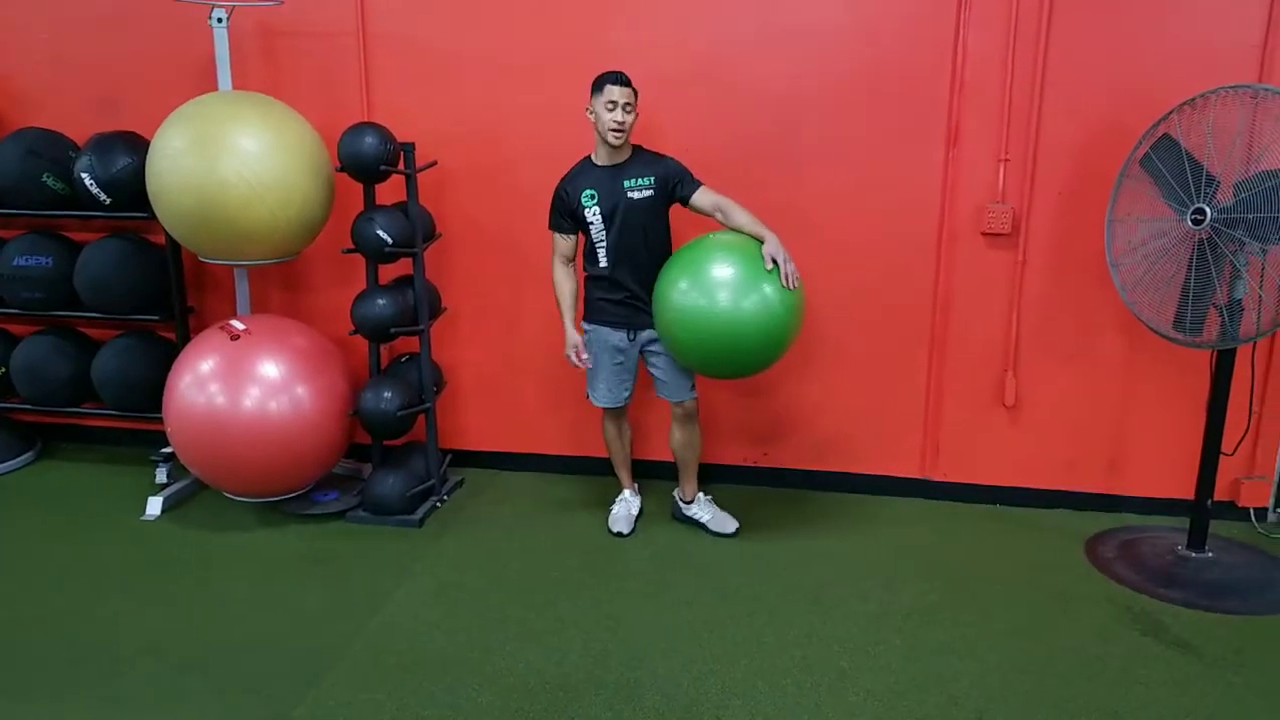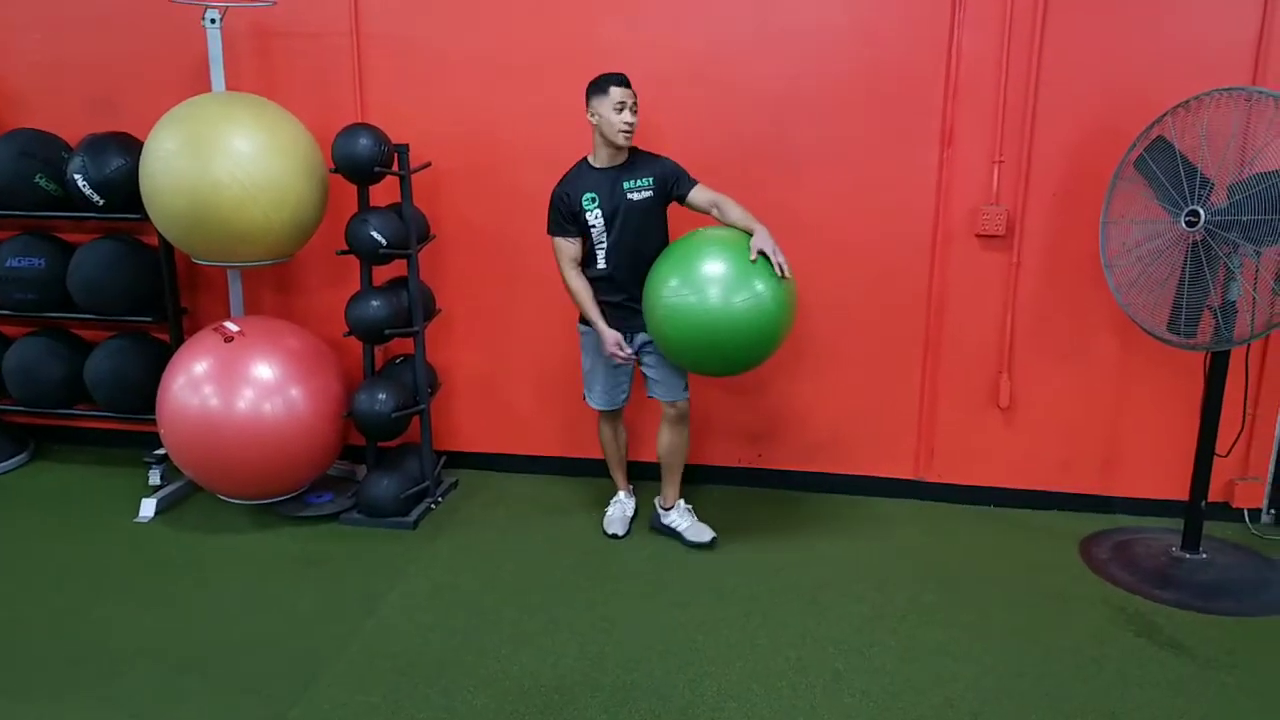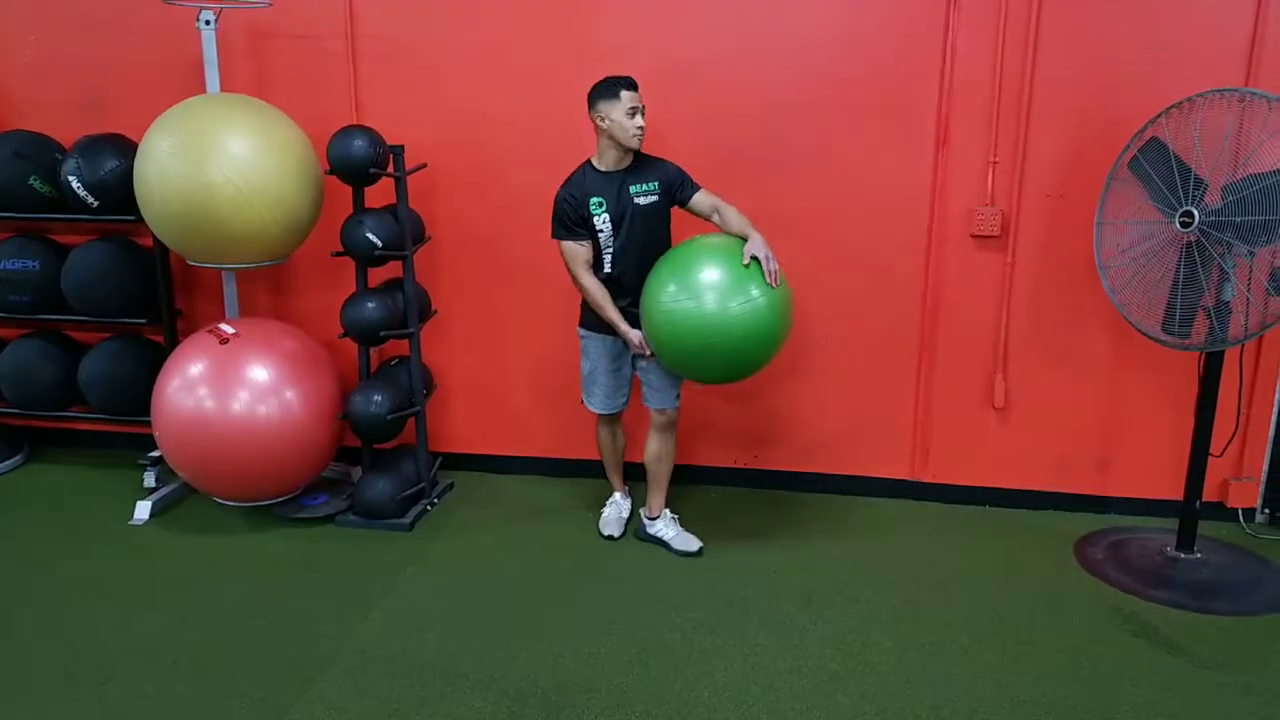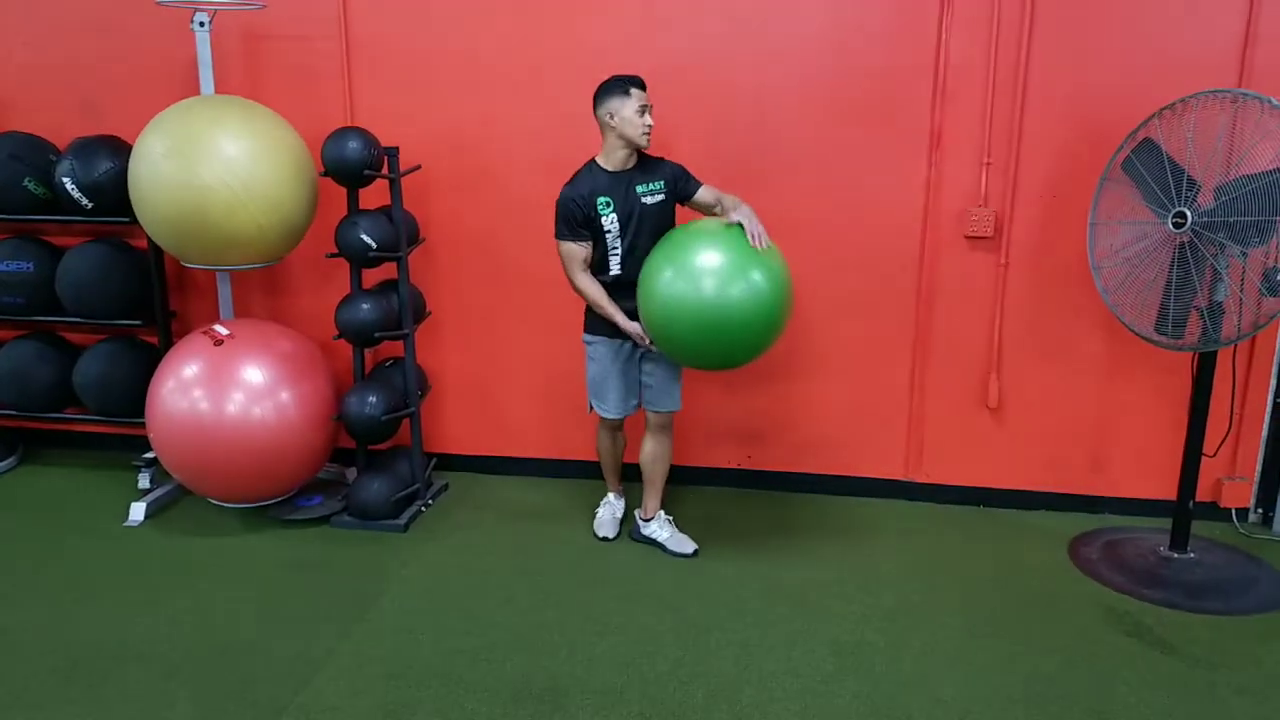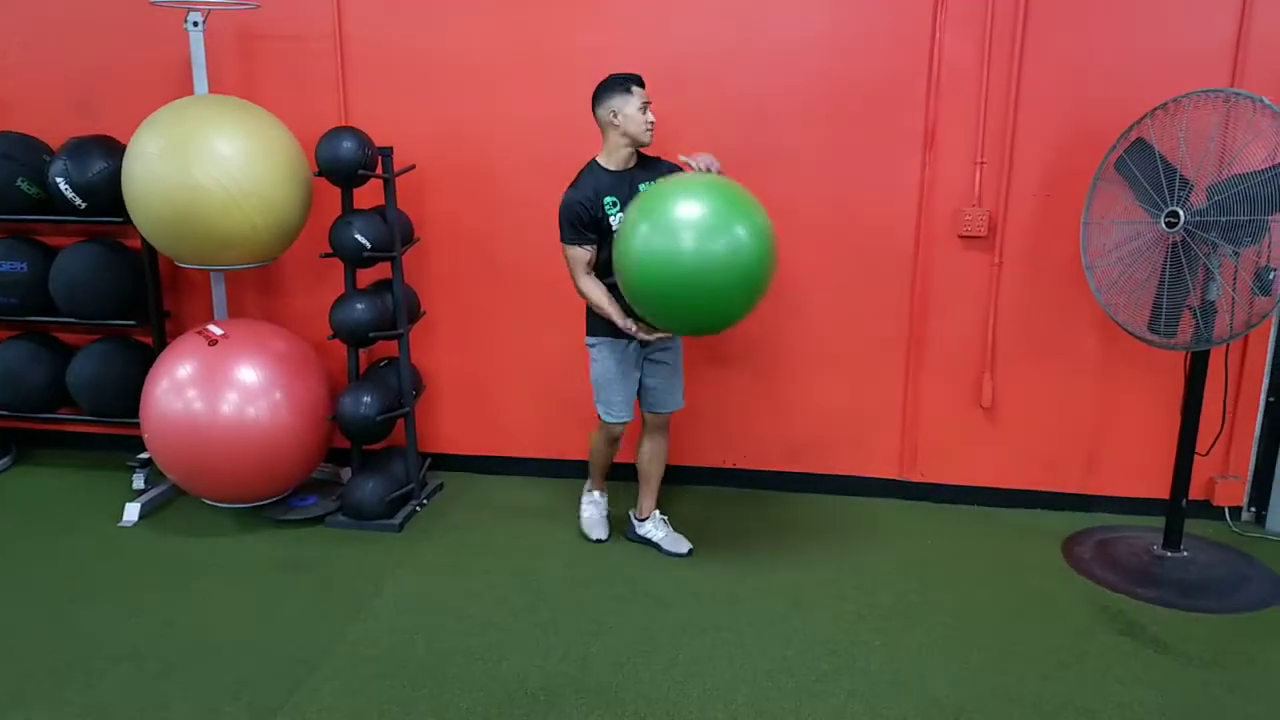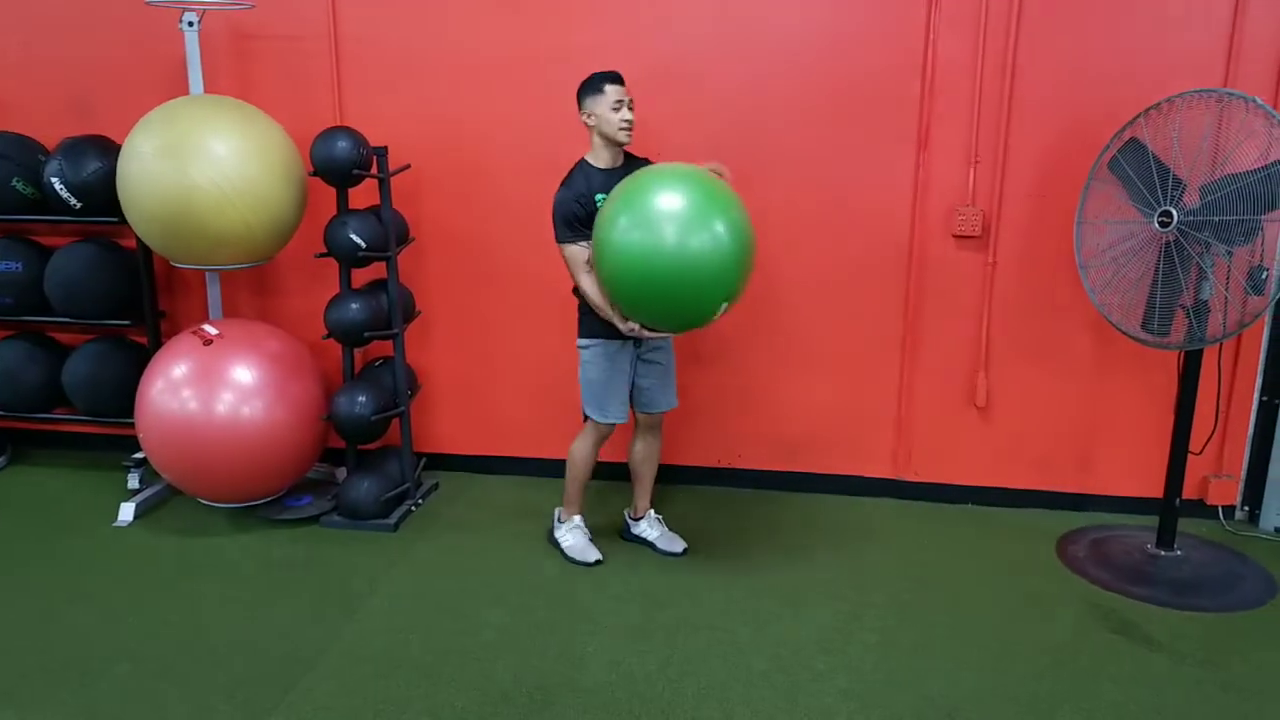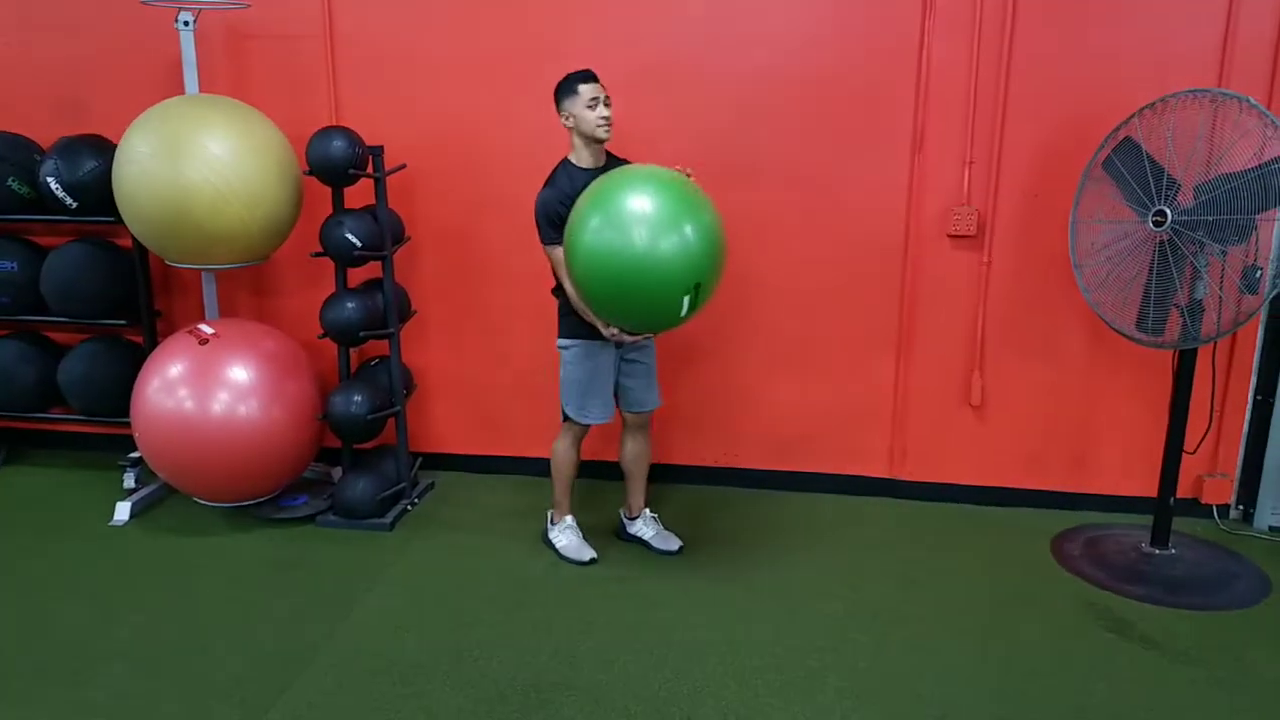
dt=0.2s
person 1, frame 1
left shoulder: (660, 169)
right shoulder: (572, 187)
left elbow: (719, 207)
right elbow: (564, 262)
left wrist: (767, 237)
right wrist: (570, 327)
right hip: (605, 321)
left knee: (685, 406)
right knee: (613, 409)
left ankle: (689, 498)
right ankle: (628, 493)
person 1, frame 2
left shoulder: (657, 170)
right shoulder: (569, 190)
left elbow: (714, 202)
right elbow: (569, 268)
left wrist: (758, 229)
right wrist: (602, 329)
right hip: (604, 321)
left knee: (675, 408)
right knee: (609, 410)
left ankle: (670, 507)
right ankle: (622, 494)
person 1, frame 3
left shoulder: (661, 173)
right shoulder: (574, 193)
left elbow: (715, 208)
right elbow: (582, 272)
left wrist: (751, 236)
right wrist: (624, 329)
right hip: (604, 326)
left knee: (664, 417)
right knee: (607, 414)
left ankle: (655, 517)
right ankle: (617, 496)
person 1, frame 4
left shoulder: (665, 174)
right shoulder: (578, 194)
left elbow: (716, 204)
right elbow: (578, 272)
left wrist: (743, 213)
right wrist: (625, 323)
right hip: (609, 329)
left knee: (661, 419)
right knee: (611, 419)
left ankle: (650, 518)
right ankle: (613, 496)
person 1, frame 5
left shoulder: (660, 172)
right shoulder: (582, 195)
right elbow: (582, 276)
left wrist: (710, 177)
right wrist: (625, 322)
right hip: (612, 330)
left knee: (658, 421)
right knee: (613, 424)
left ankle: (646, 518)
right ankle: (595, 491)
person 1, frame 6
left shoulder: (646, 171)
right shoulder: (573, 193)
right elbow: (583, 276)
right wrist: (621, 322)
right hip: (603, 330)
left knee: (650, 421)
right knee: (599, 426)
left ankle: (640, 518)
right ankle: (567, 518)
person 1, frame 7
left shoulder: (628, 173)
right shoulder: (556, 193)
right elbow: (565, 275)
right wrist: (602, 324)
right hip: (584, 329)
left knee: (639, 420)
right knee: (576, 426)
left ankle: (636, 517)
right ankle: (560, 521)
